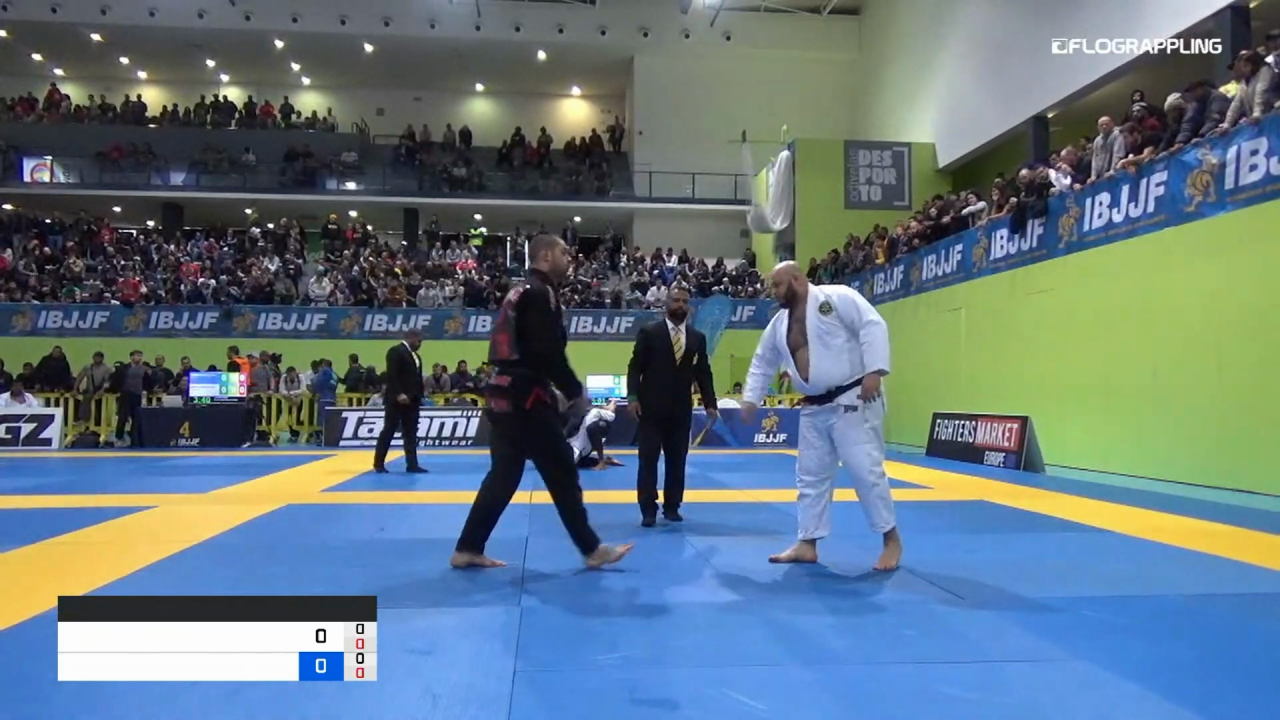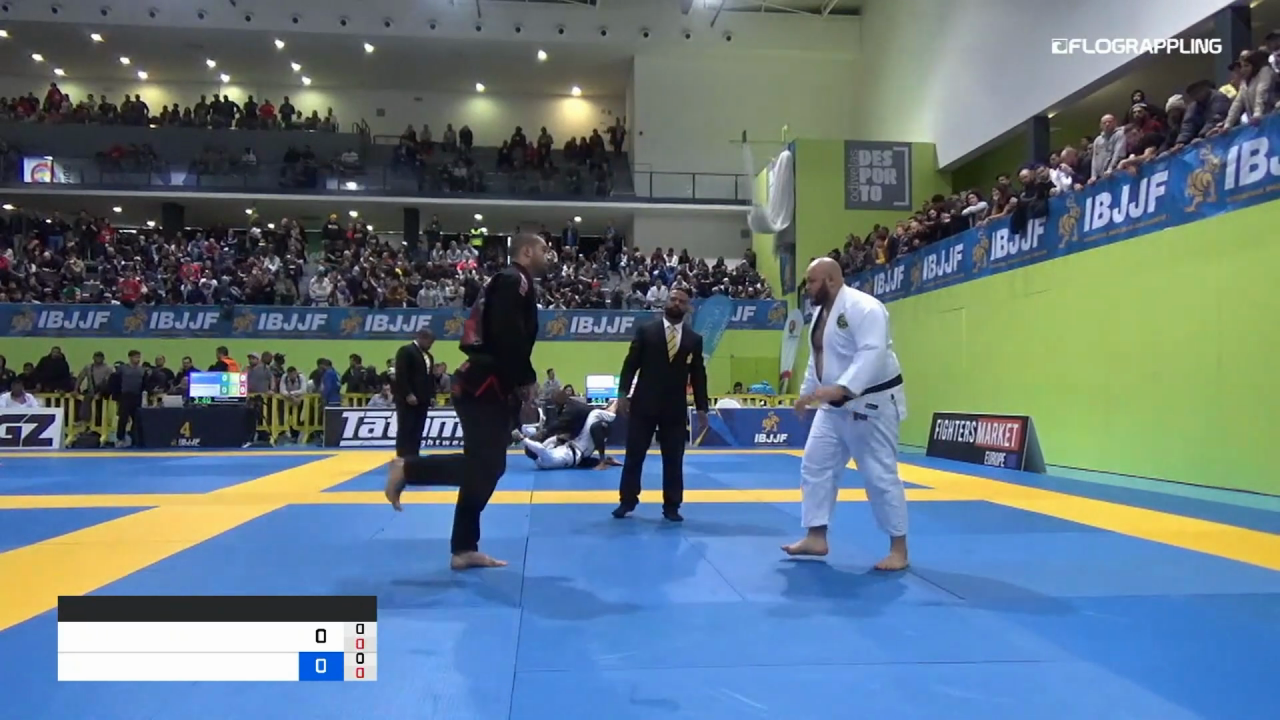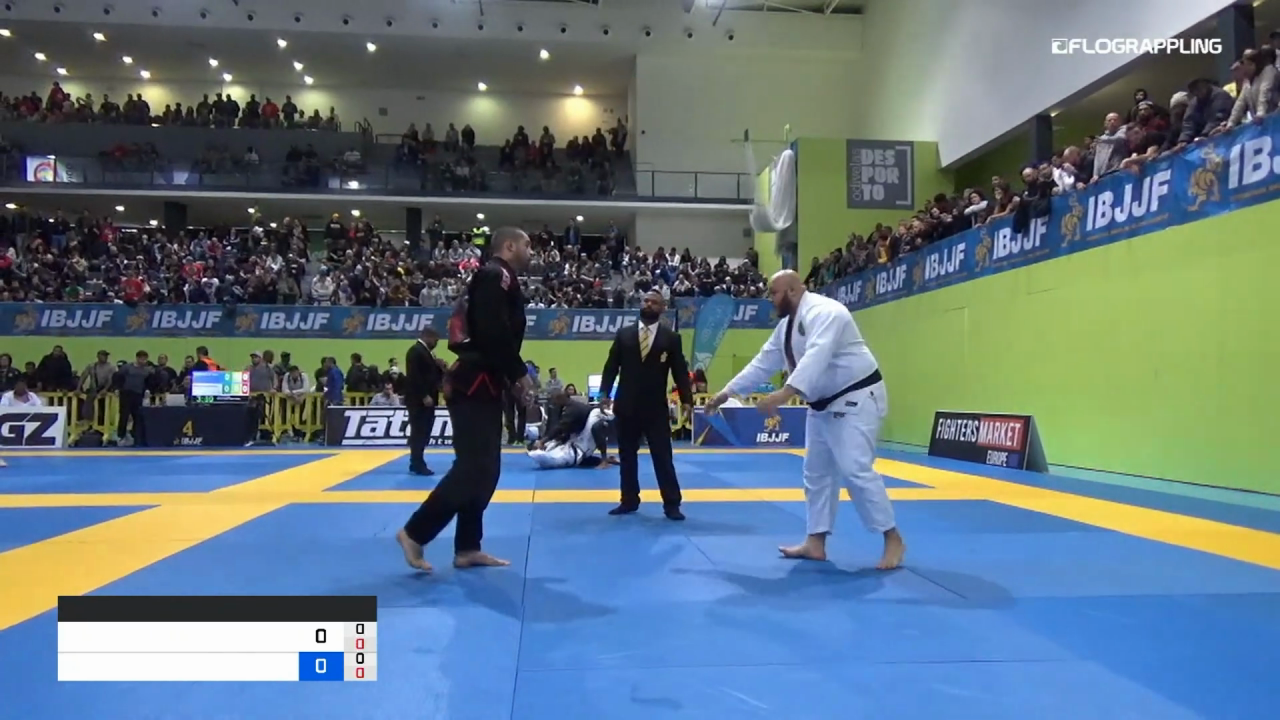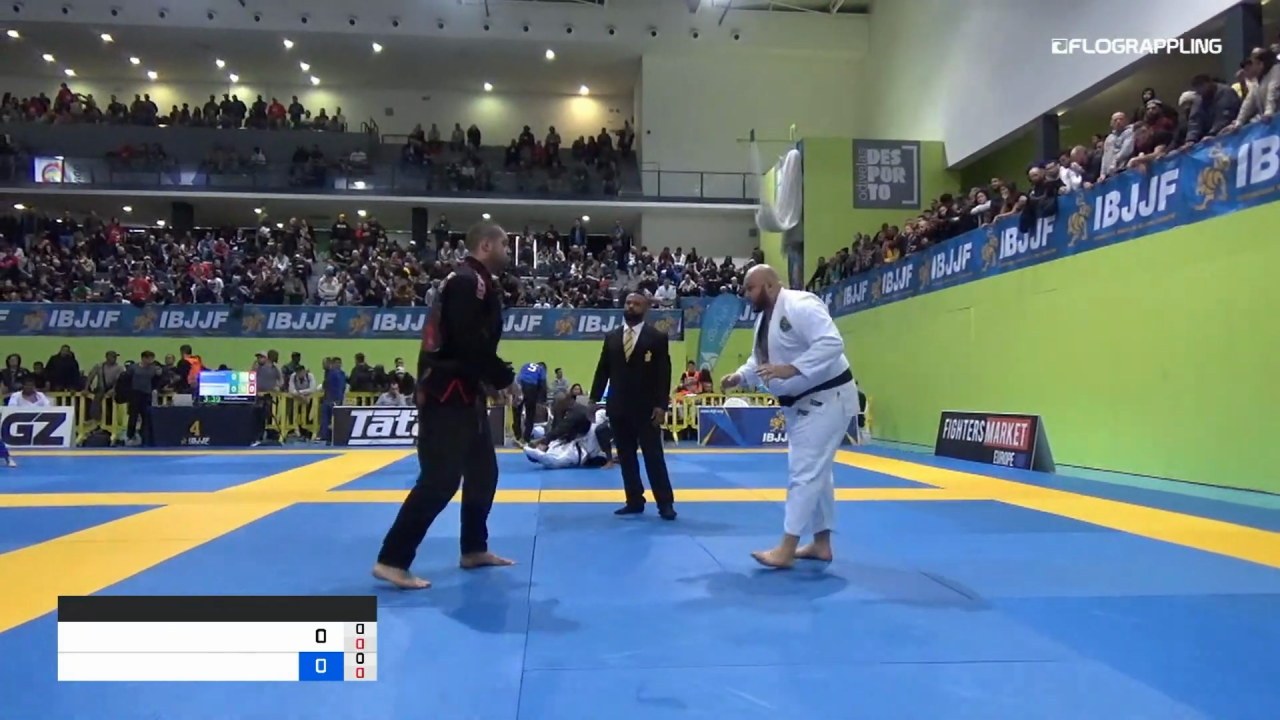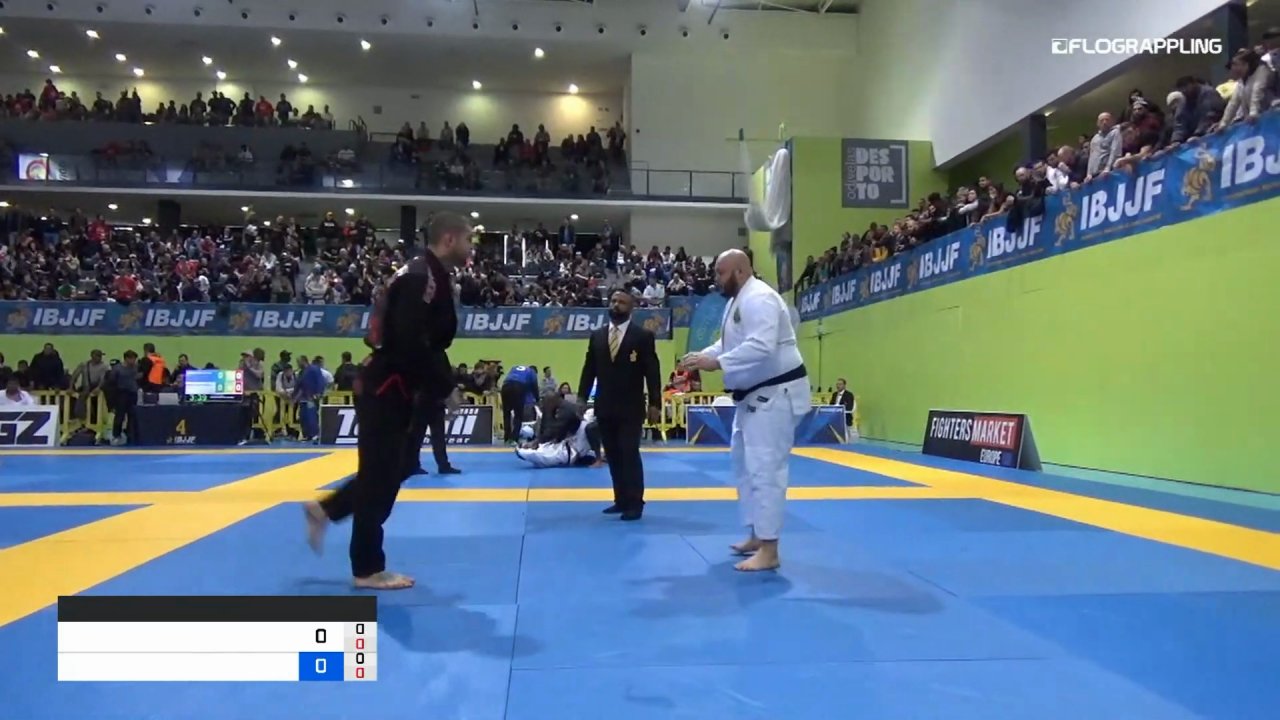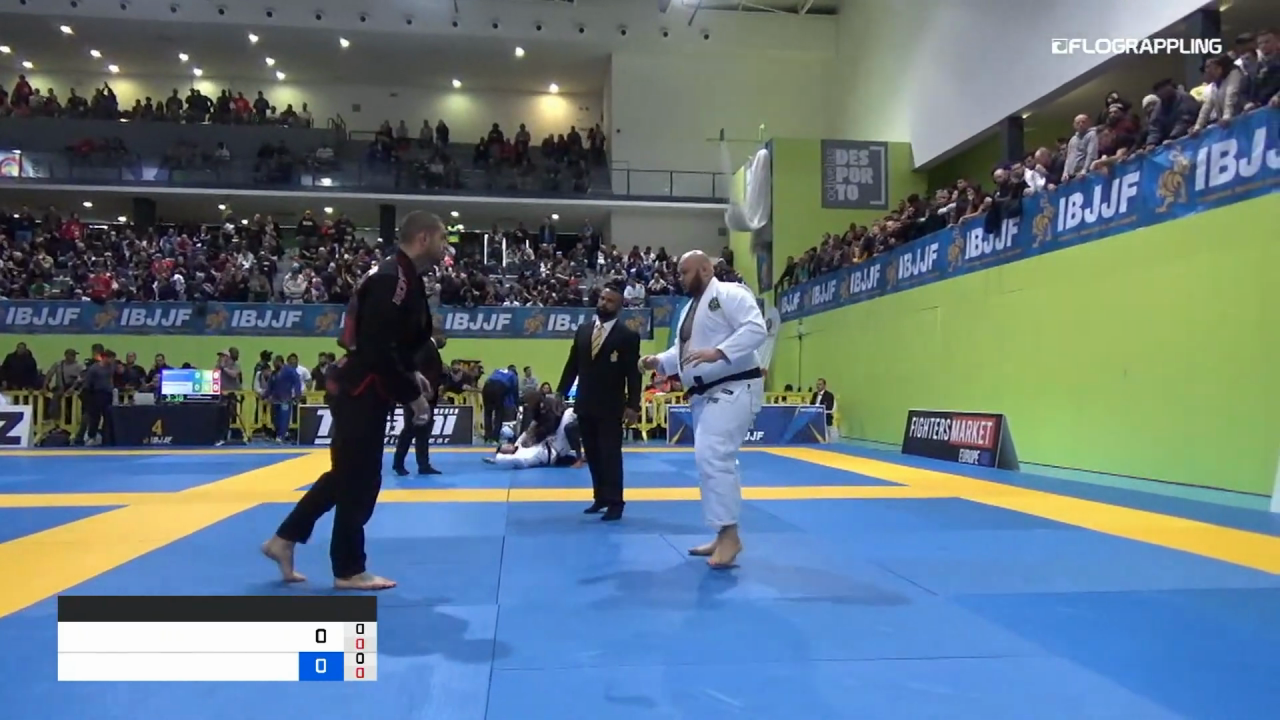
dt=0.4s
person 1, frame 1
left shoulder: (522, 292)
right shoulder: (540, 293)
right elbow: (548, 351)
left wrist: (547, 385)
right wrist: (575, 391)
left hip: (502, 393)
right hip: (524, 396)
left knee: (504, 474)
right knee: (562, 473)
left ankle: (467, 549)
right ankle: (592, 549)
person 1, frame 2
left shoulder: (512, 284)
right shoulder: (513, 281)
right elbow: (507, 338)
left wrist: (518, 384)
right wrist: (526, 379)
left hip: (486, 384)
right hip: (484, 385)
left knee: (482, 465)
right knee: (487, 464)
left ankle: (465, 549)
right ankle: (409, 469)
person 1, frame 3
left shoulder: (496, 280)
right shoulder: (496, 276)
right elbow: (494, 333)
left wrist: (512, 378)
right wrist: (518, 373)
left hip: (481, 383)
right hip: (475, 385)
left knee: (483, 470)
right knee: (476, 469)
left ankle: (467, 548)
right ankle: (415, 532)
person 1, frame 4
left shoulder: (473, 281)
right shoulder: (469, 282)
right elbow: (472, 343)
left wrist: (488, 381)
right wrist: (504, 378)
left hip: (460, 391)
right hip: (449, 393)
left knee: (483, 472)
right knee: (440, 479)
left ankle: (474, 549)
right ankle: (392, 560)
person 1, frame 5
left shoulder: (427, 276)
right shoulder: (424, 279)
right elbow: (413, 345)
left wrist: (438, 380)
right wrist: (444, 390)
left hip: (392, 386)
right hip: (388, 388)
left knee: (396, 466)
right knee: (383, 475)
left ankle: (326, 509)
right ankle: (368, 569)
person 1, frame 6
left shoulder: (403, 277)
right shoulder: (391, 280)
right elbow: (378, 347)
left wrist: (410, 375)
right wrist: (411, 395)
left hip: (363, 387)
right hip: (363, 390)
left knee: (351, 474)
right knee: (360, 480)
left ankle: (285, 539)
right ankle: (349, 570)
person 2, frame 1
left shoulder: (837, 297)
right shoulder: (780, 322)
left elbow: (872, 327)
right elbow: (763, 362)
left wrist: (874, 372)
right wrist: (750, 398)
left hip: (854, 400)
right hip: (816, 407)
left knee: (865, 470)
right knee: (811, 475)
left ankle: (891, 542)
right ankle: (806, 545)
person 2, frame 2
left shoulder: (863, 307)
right shoulder: (821, 312)
left elbow: (872, 354)
left wrist: (838, 389)
right wrist: (807, 392)
left hip: (870, 404)
right hip: (836, 406)
left knee: (879, 476)
right knee: (816, 466)
left ankle: (899, 548)
right ankle: (816, 536)
person 2, frame 3
left shoulder: (823, 312)
right shoulder: (787, 324)
left elbow: (817, 355)
right elbow: (765, 362)
left wrist: (785, 392)
right wrist: (727, 391)
left hip: (856, 399)
right hip: (824, 405)
left knee: (854, 470)
right knee: (816, 473)
left ankle: (892, 539)
right ankle: (815, 542)
person 2, frame 4
left shoulder: (801, 306)
right shoulder: (764, 318)
left elbow: (831, 344)
right elbow: (759, 360)
left wrist: (792, 369)
right wrist: (740, 376)
left hip: (826, 398)
right hip: (800, 401)
left knee: (805, 470)
right knee: (813, 470)
left ankle: (787, 548)
right ankle: (821, 543)
person 2, frame 5
left shoulder: (758, 300)
right shoulder: (739, 300)
left elbow: (760, 348)
right elbow: (730, 342)
left wrist: (716, 363)
right wrist: (704, 355)
left hip: (777, 394)
right hip: (757, 394)
left knee: (764, 469)
right knee: (743, 463)
left ankle: (769, 550)
right ankle: (758, 534)
person 2, frame 6
left shoulder: (731, 294)
right shoulder: (691, 306)
left elbow: (756, 329)
right elbow: (682, 349)
left wrist: (718, 352)
right wrist: (658, 361)
left hip: (734, 390)
right hip: (706, 393)
left knee: (712, 458)
right knee: (714, 462)
left ankle: (729, 536)
right ankle: (723, 537)
person 3, frame 1
left shoulder: (697, 338)
right shoulder: (649, 333)
left elbow: (703, 372)
right elbow: (635, 367)
left wrist: (710, 403)
right wrist: (633, 396)
left hip: (680, 409)
right hip: (651, 407)
left knee: (677, 460)
right knee: (648, 458)
left ankle: (672, 506)
right ankle: (649, 509)
person 3, frame 2
left shoulder: (694, 339)
right shoulder: (645, 331)
left elbow: (698, 375)
right elbow: (630, 364)
left wrist: (701, 406)
right wrist: (623, 393)
left hip: (675, 408)
right hip: (644, 404)
left knee: (674, 459)
right knee: (634, 454)
left ankle: (672, 506)
right ankle: (628, 500)
person 3, frame 3
left shoulder: (671, 338)
right shoulder: (623, 334)
left elbow: (680, 371)
right elbow: (611, 366)
left wrist: (686, 399)
right wrist: (604, 392)
left hip: (656, 407)
right hip: (626, 406)
left knee: (662, 456)
right knee: (627, 455)
left ankle: (672, 504)
right ankle: (629, 500)
person 3, frame 4
left shoulder: (657, 337)
right shoulder: (611, 337)
left elbow: (663, 373)
right elbow: (602, 370)
left wrist: (661, 405)
right wrist: (594, 399)
left hip: (645, 408)
right hip: (618, 407)
left knee: (653, 455)
right knee: (625, 456)
left ankle: (665, 502)
right ankle: (634, 501)
person 3, frame 5
left shoulder: (643, 336)
right shoulder: (597, 336)
left elbow: (652, 372)
right elbow: (589, 369)
left wrist: (654, 403)
right wrist: (582, 397)
left hip: (631, 407)
right hip: (605, 406)
left knee: (630, 453)
right knee: (613, 455)
left ankle: (634, 503)
right ankle: (621, 500)
person 3, frame 6
left shoulder: (627, 336)
right shoulder: (583, 330)
left elbow: (634, 373)
right elbow: (573, 363)
left wrist: (632, 405)
right wrist: (562, 392)
left hip: (610, 406)
right hip: (585, 404)
left knee: (610, 454)
right knee: (592, 454)
left ankle: (614, 503)
right ankle: (600, 497)
